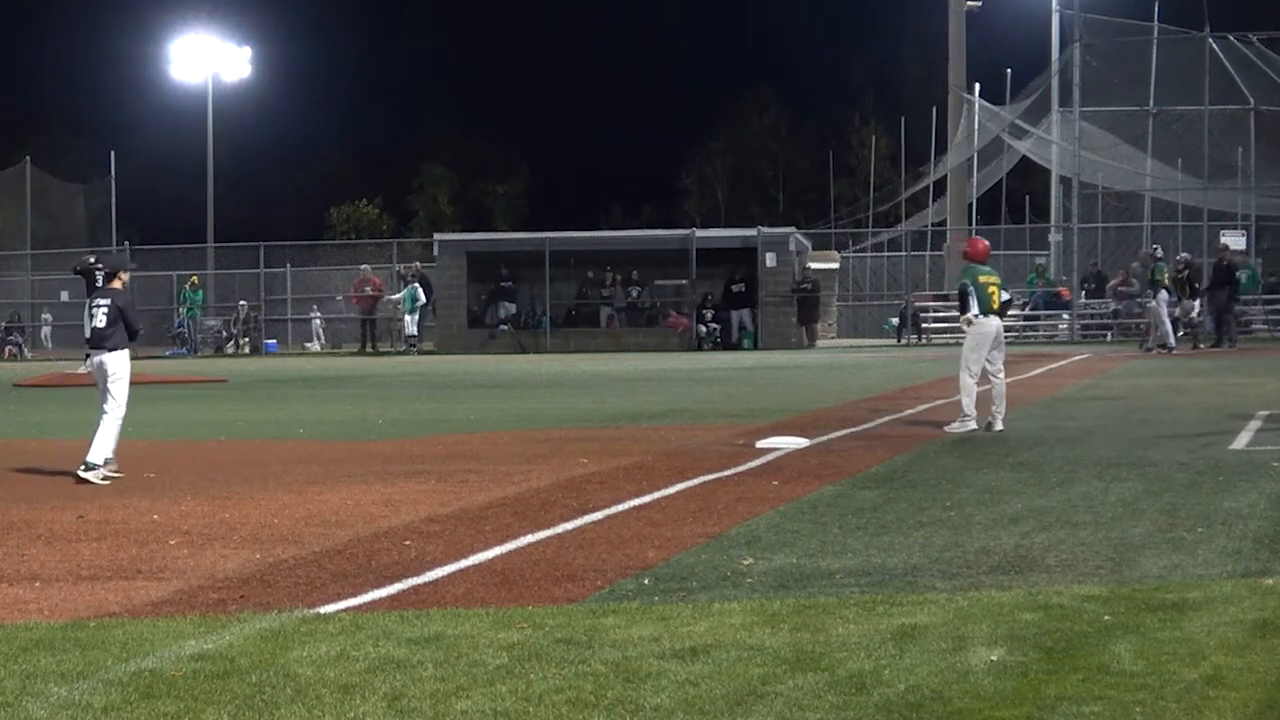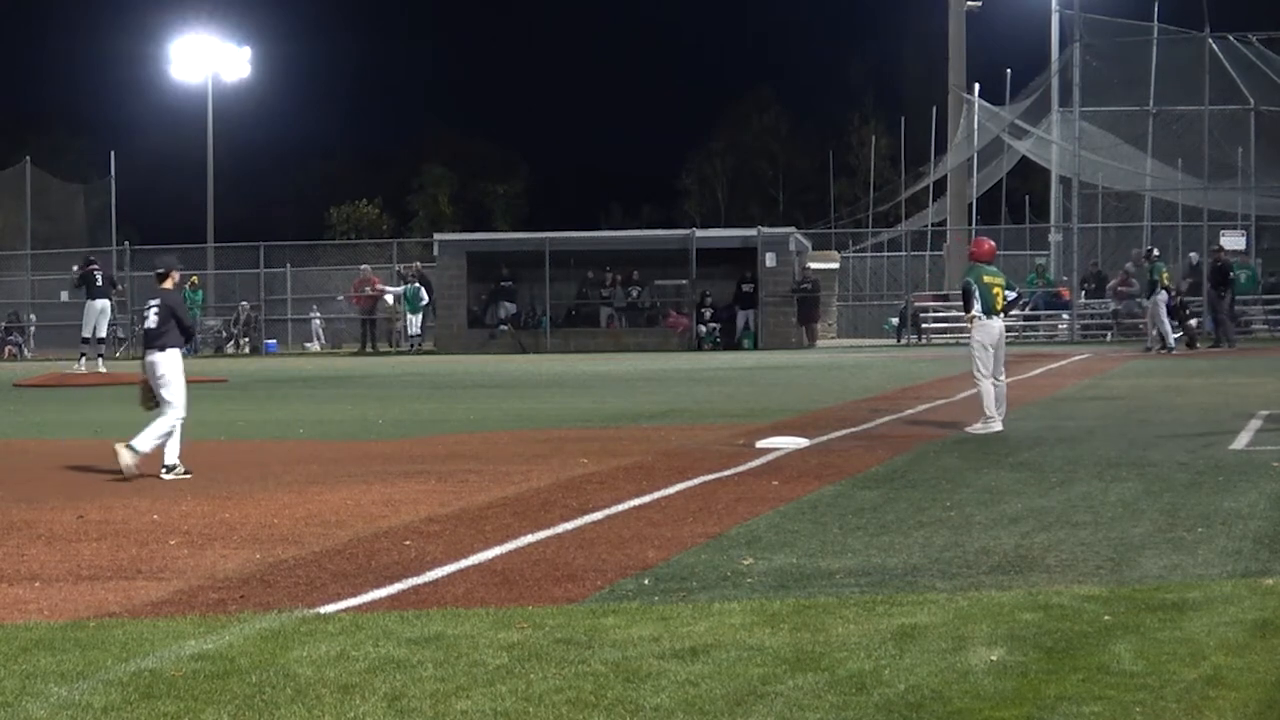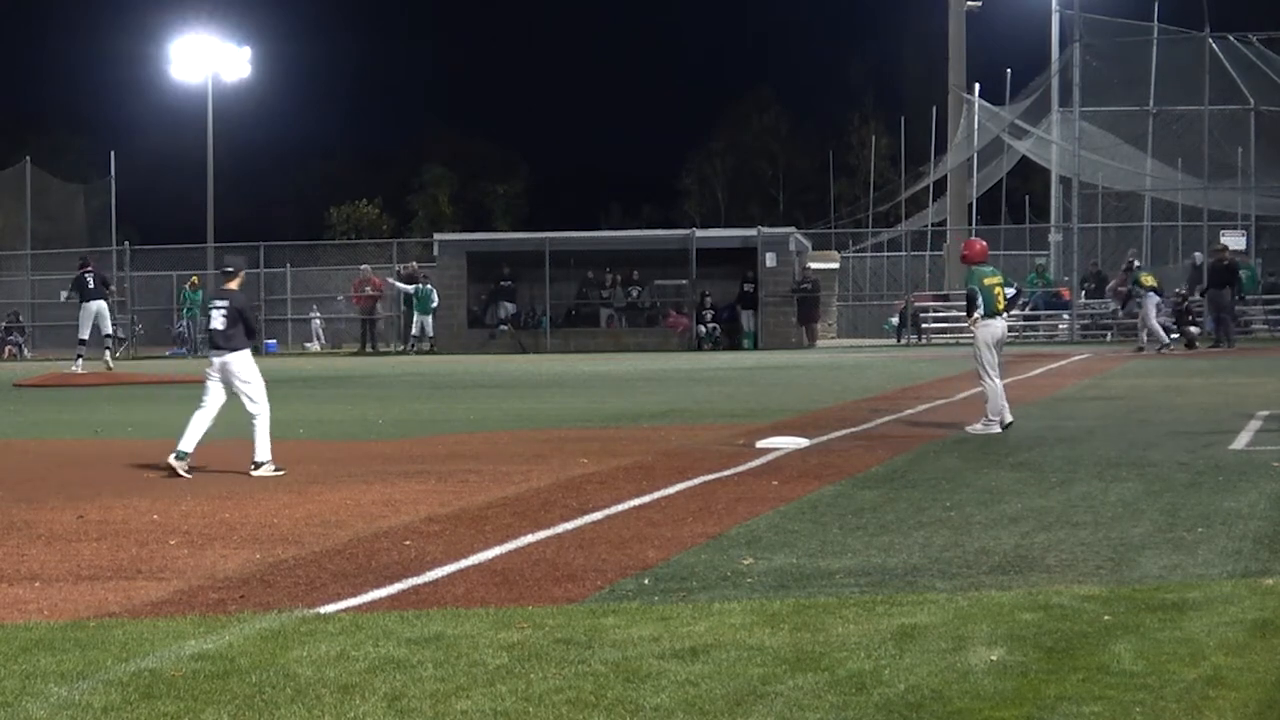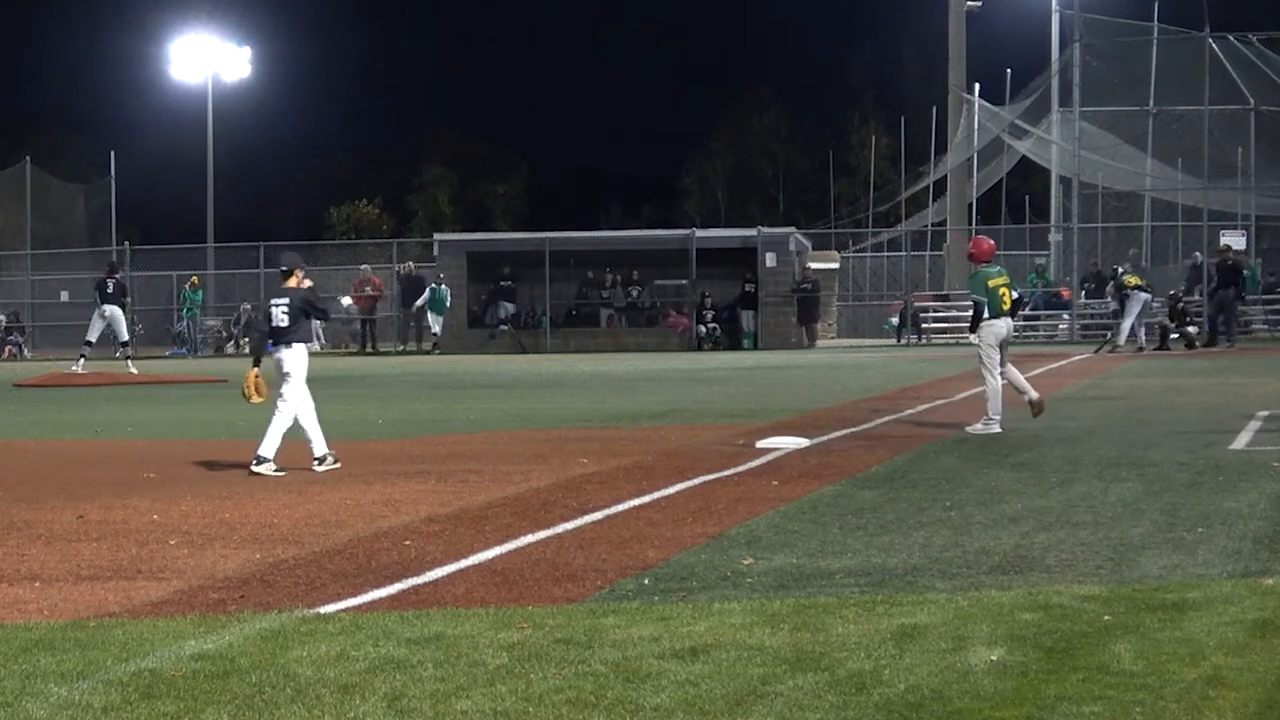
dt=0.5s
person 1, frame 1
left shoulder: (95, 298)
right shoulder: (122, 298)
left elbow: (99, 328)
right elbow: (135, 332)
left hip: (95, 356)
right hip: (116, 357)
left knee: (110, 411)
right knee: (112, 413)
left ankle: (105, 461)
right ankle: (92, 465)
person 1, frame 2
left shoulder: (149, 301)
right shoulder: (172, 297)
left elbow: (147, 336)
right elbow: (189, 330)
left wrist: (147, 372)
right wrist: (180, 340)
left hip: (150, 357)
right hip: (168, 357)
left knee: (172, 411)
right knee: (174, 415)
left ankle: (171, 465)
right ankle: (133, 448)
person 1, frame 3
left shoulder: (213, 300)
right shoulder: (240, 300)
left elbow: (212, 331)
right elbow: (253, 333)
left hip: (216, 358)
right hip: (238, 358)
left knee: (207, 409)
right knee: (260, 410)
left ankle: (181, 454)
right ankle: (262, 462)
person 1, frame 4
left shoulder: (273, 299)
right shoulder: (302, 296)
left elbow: (264, 334)
right elbow: (324, 315)
left wrist: (256, 364)
right wrist: (311, 290)
left hip: (279, 353)
right hip: (296, 352)
left knee: (305, 406)
right knee: (286, 408)
left ankle: (321, 456)
right ankle: (262, 459)
person 2, frame 1
left shoulder: (970, 271)
right shoulder: (994, 274)
left elbow: (964, 290)
right elbow: (1007, 299)
left wrist: (964, 314)
left hip: (980, 324)
right hip: (996, 324)
left knee: (969, 373)
right knee: (997, 373)
left ankle: (968, 419)
right ankle: (997, 419)
person 2, frame 2
left shoulder: (975, 270)
right shoulder: (999, 274)
left elbow: (967, 287)
right elbow: (1015, 295)
left wrist: (968, 311)
right wrist: (1003, 312)
left hip: (982, 325)
right hip: (998, 325)
left knee: (983, 375)
right knee: (998, 375)
left ankle: (990, 420)
right ankle: (997, 419)
person 2, frame 3
left shoulder: (974, 274)
right shoulder: (996, 272)
left elbow: (972, 294)
right elbow: (1015, 291)
left wrist: (970, 315)
right wrist: (1005, 311)
left hip: (985, 327)
right hip: (1000, 324)
left knee: (989, 376)
right knee: (995, 374)
left ankle: (992, 422)
right ankle: (1004, 415)
person 2, frame 4
left shoulder: (978, 276)
right shoulder: (1002, 272)
left elbow: (979, 307)
right elbow: (1017, 298)
left wrist: (972, 330)
left hip: (989, 327)
right hip: (1006, 324)
left knee: (991, 375)
right knee: (1003, 366)
left ankle: (991, 422)
right ankle: (1031, 396)
